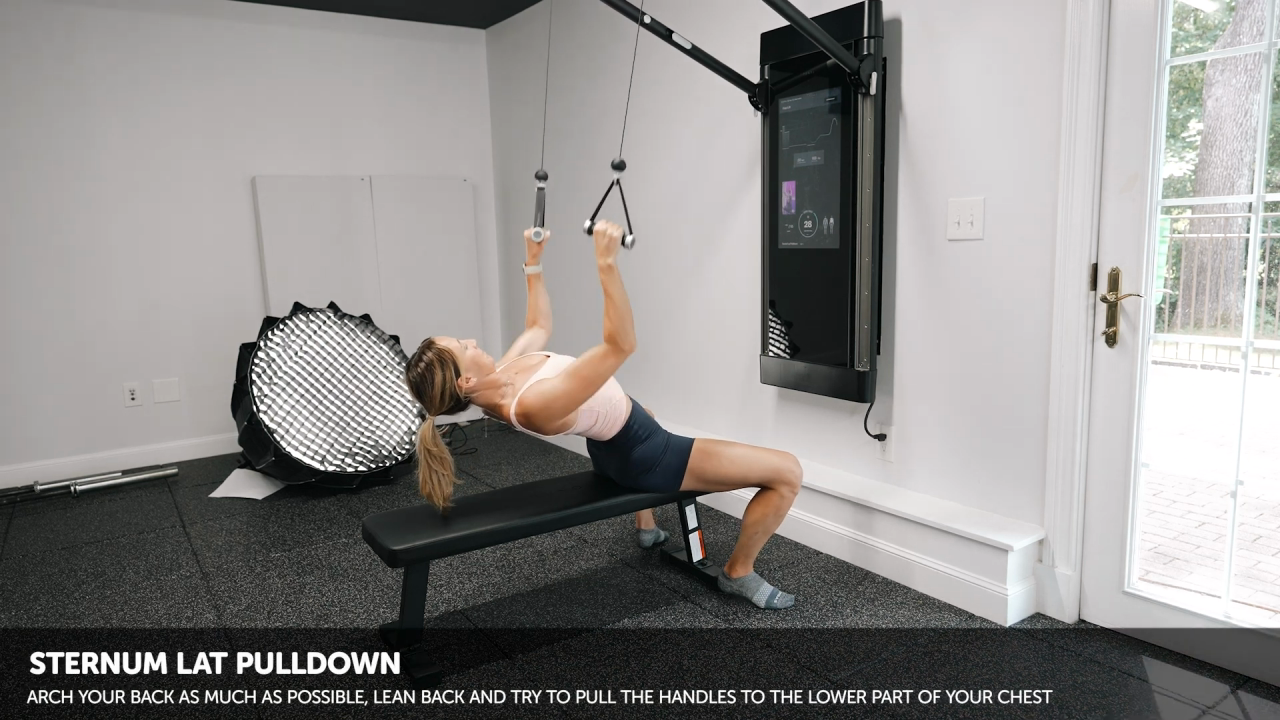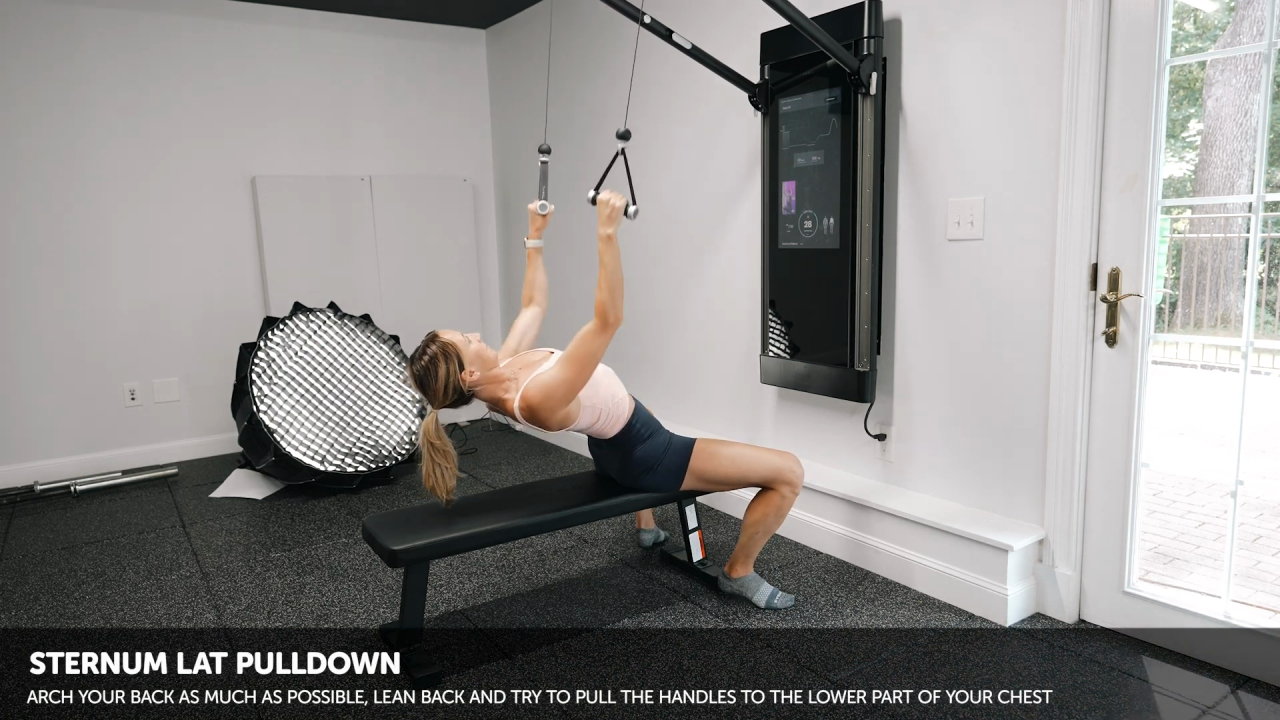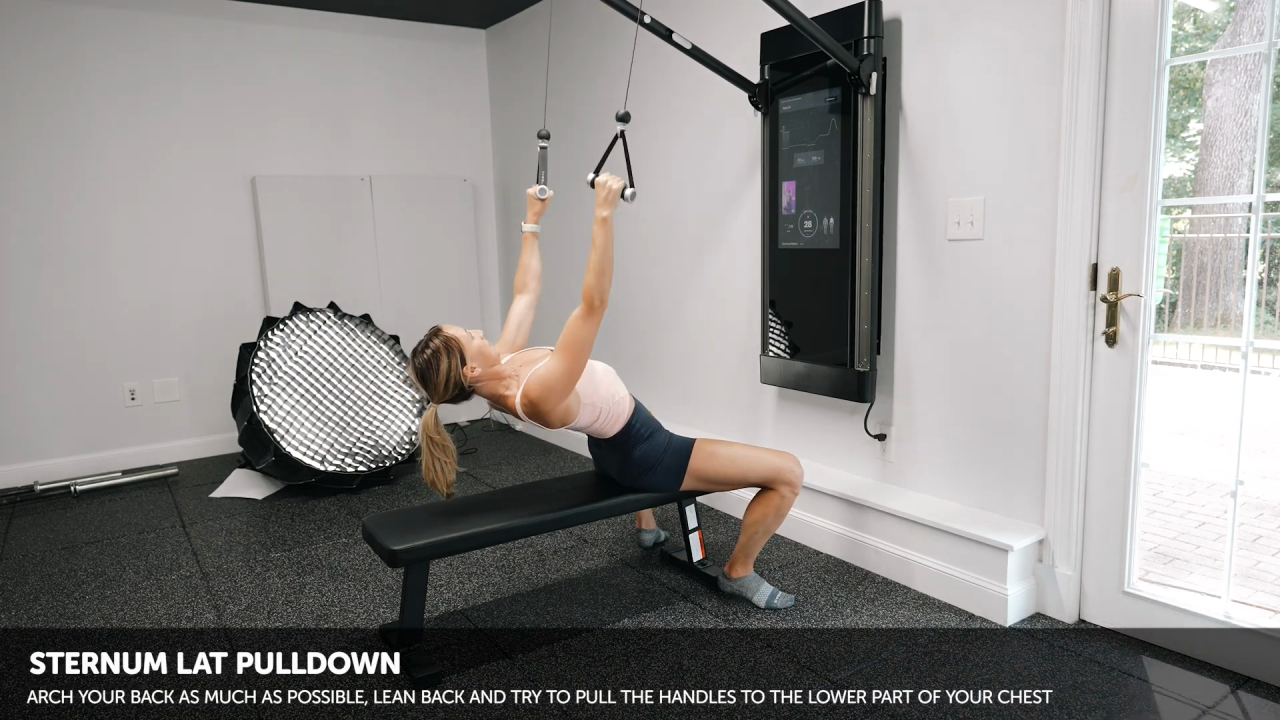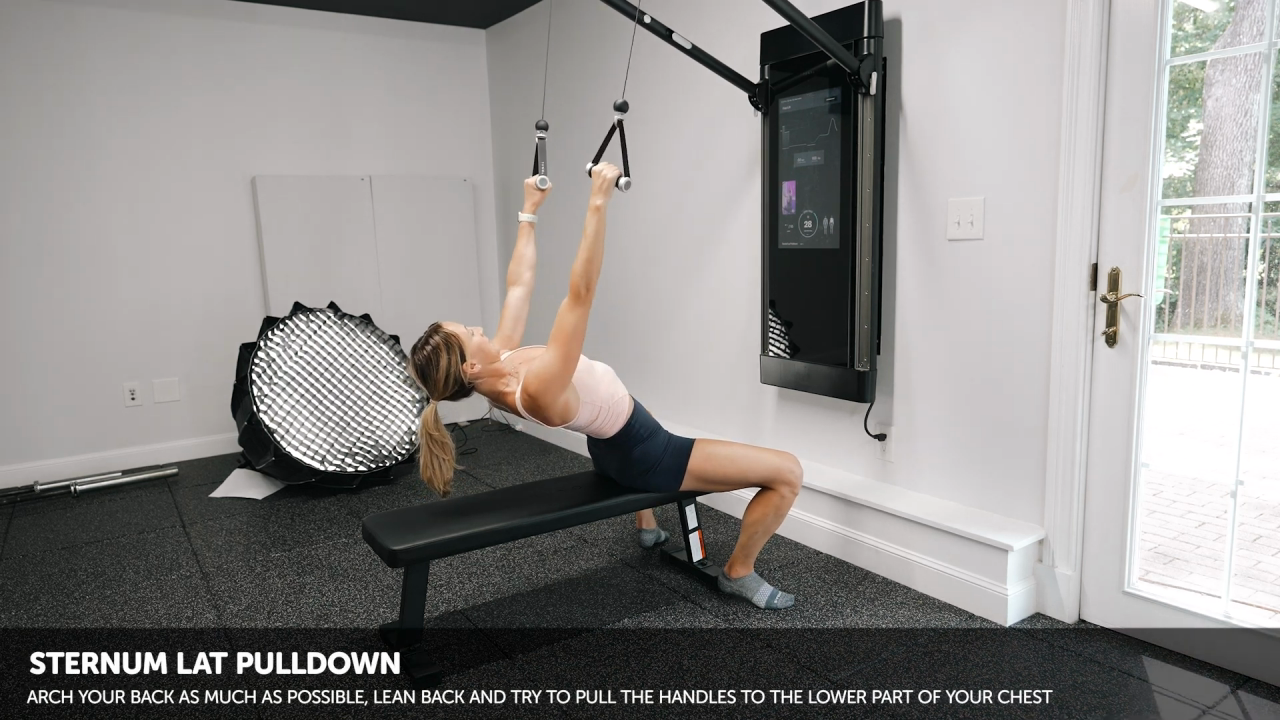
dt=0.2s
person 1, frame 1
left shoulder: (499, 381)
right shoulder: (532, 405)
left elbow: (538, 327)
right elbow: (621, 345)
left wrist: (533, 262)
right wrist: (606, 262)
left hip: (616, 448)
right hip: (644, 458)
left knee: (643, 407)
right knee: (787, 472)
left ankle: (646, 526)
right ankle: (738, 573)
person 1, frame 2
left shoulder: (501, 373)
right shoulder: (535, 399)
left elbow: (533, 305)
right elbow: (609, 320)
left wrist: (535, 237)
right wrist: (607, 233)
left hip: (616, 446)
right hip: (646, 457)
right knee: (788, 472)
left ankle: (646, 526)
right ankle: (739, 574)
person 1, frame 3
left shoulder: (500, 368)
right shoulder: (536, 395)
left elbow: (526, 293)
right elbow: (594, 304)
left wrist: (532, 220)
right wrist: (603, 214)
left hip: (615, 447)
right hip: (645, 457)
right knee: (788, 472)
left ankle: (647, 526)
right ankle: (738, 574)
person 1, frame 4
left shoulder: (500, 363)
right shoulder: (535, 391)
left elbow: (520, 283)
right elbow: (581, 293)
left wrist: (529, 210)
right wrist: (598, 202)
left hip: (615, 447)
right hip: (645, 458)
right knee: (787, 472)
left ankle: (647, 526)
right ankle: (738, 574)
